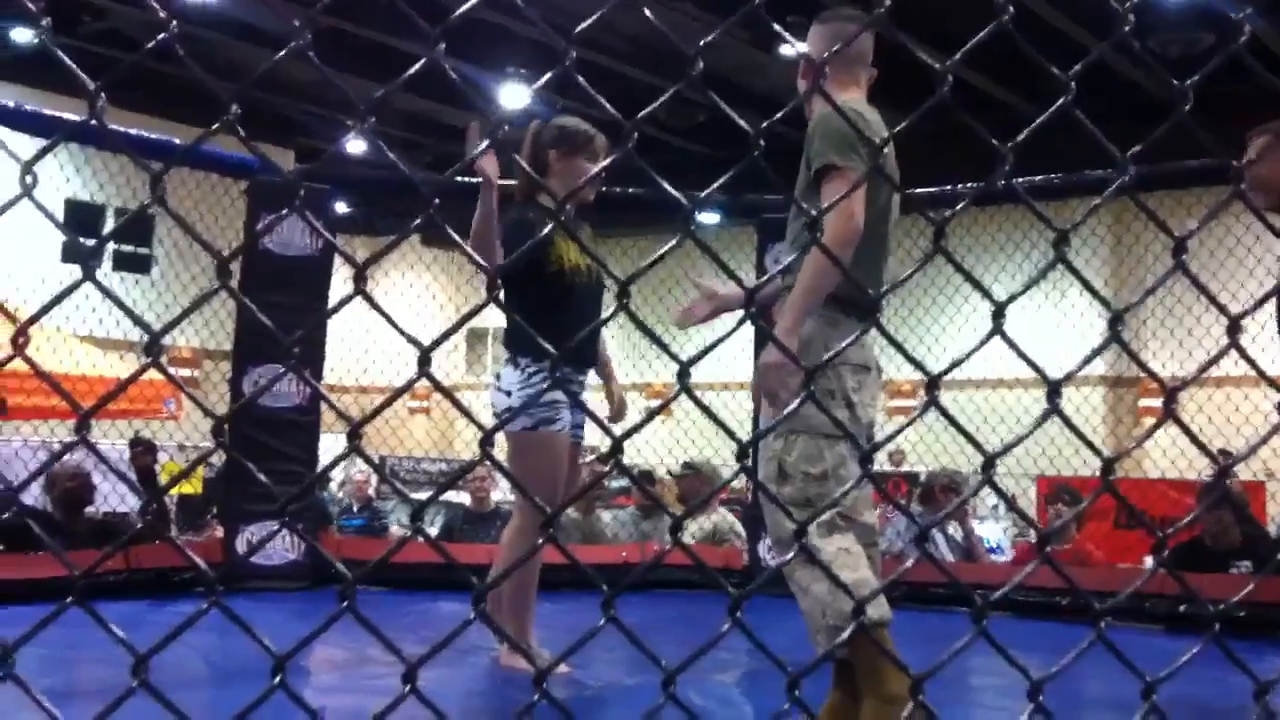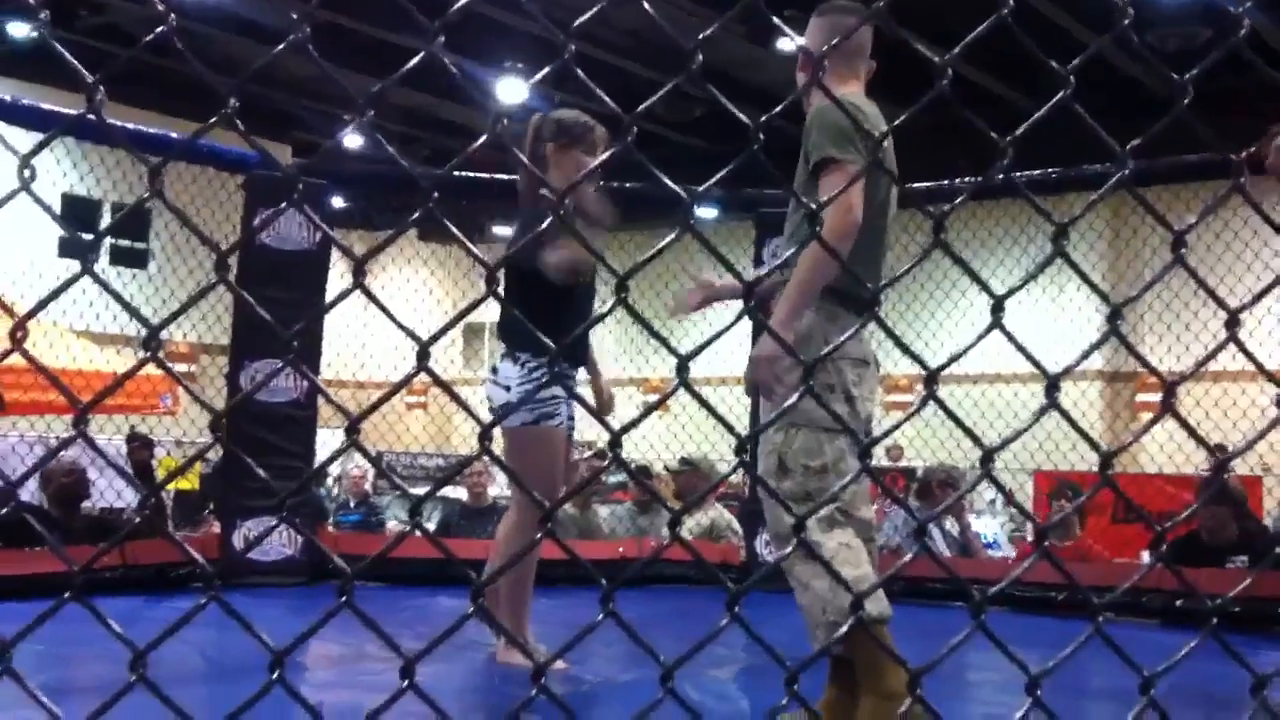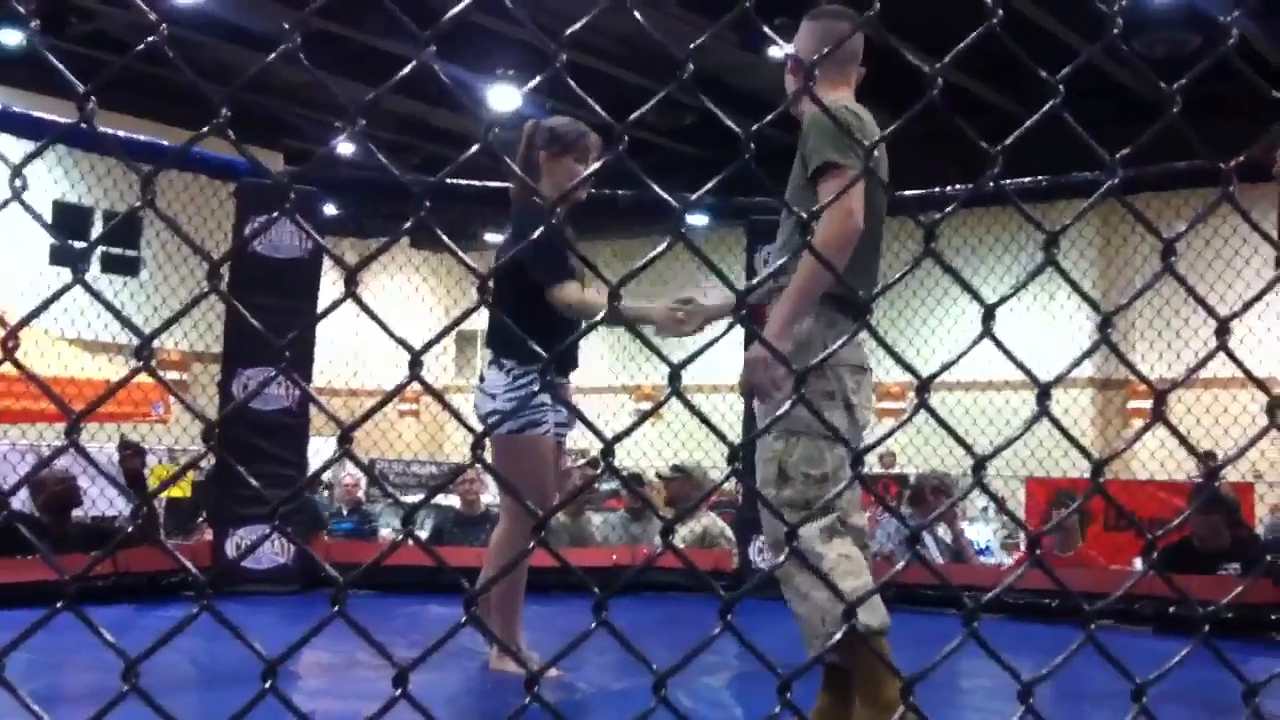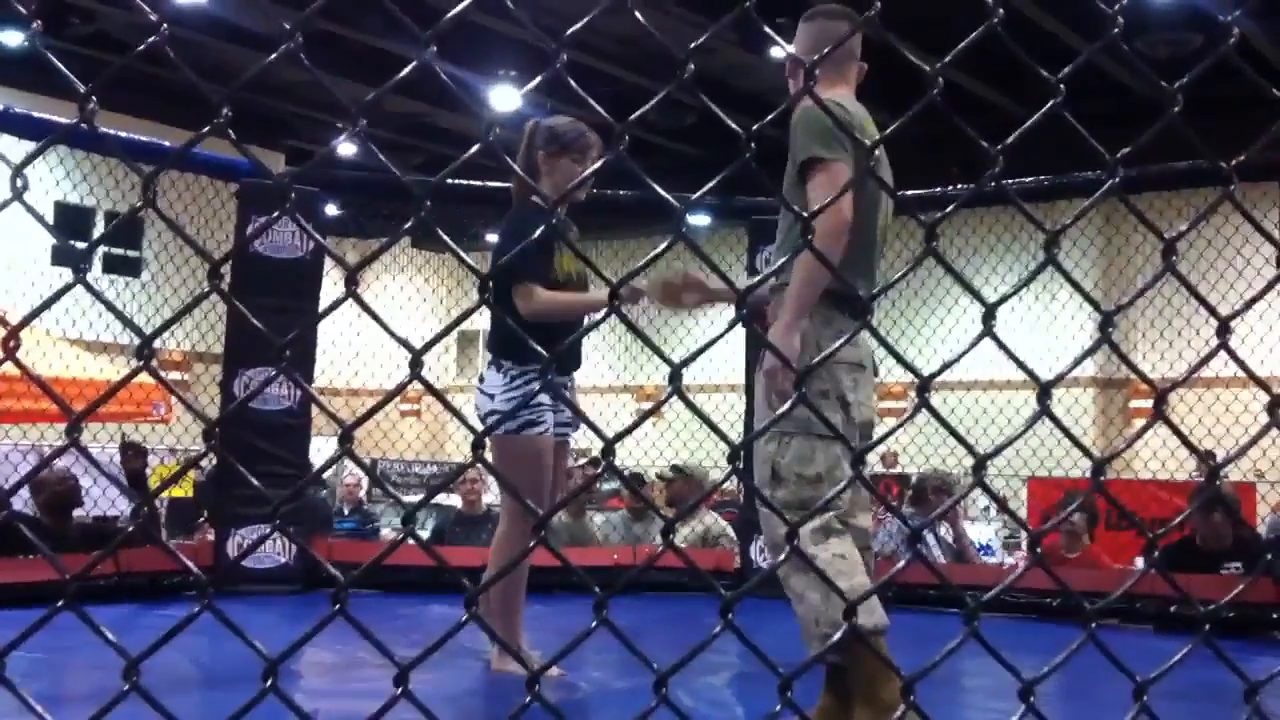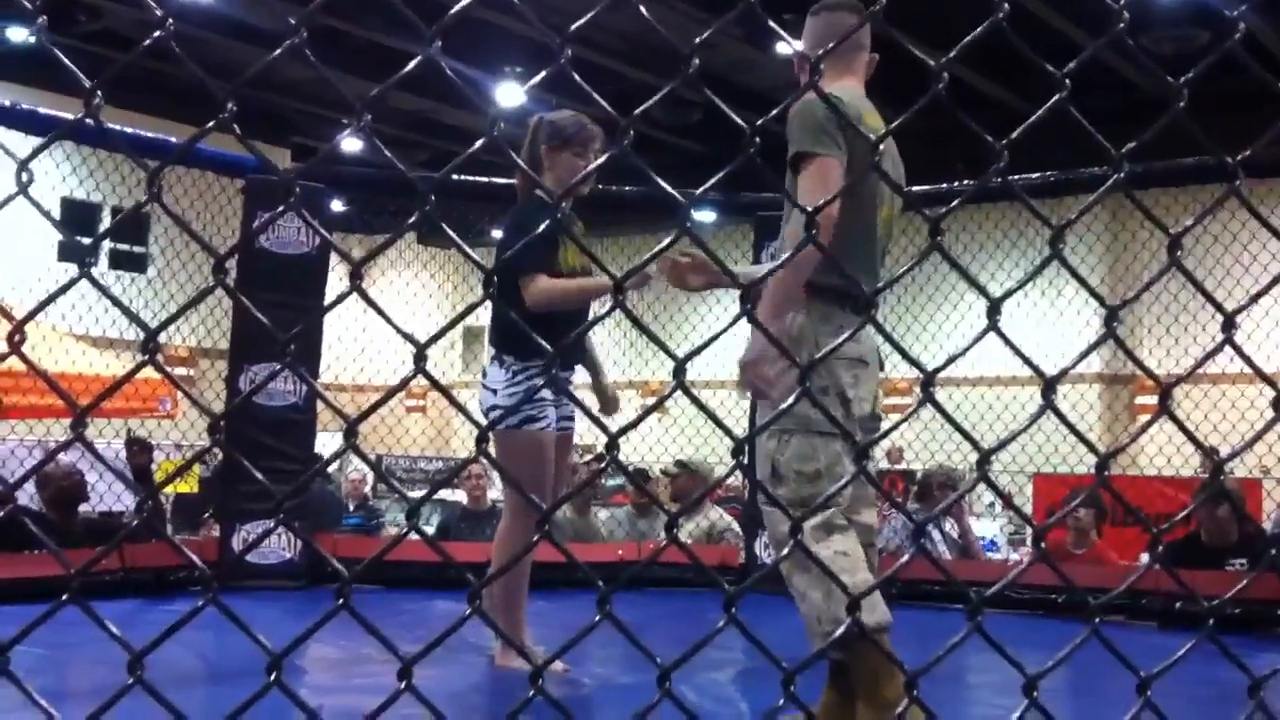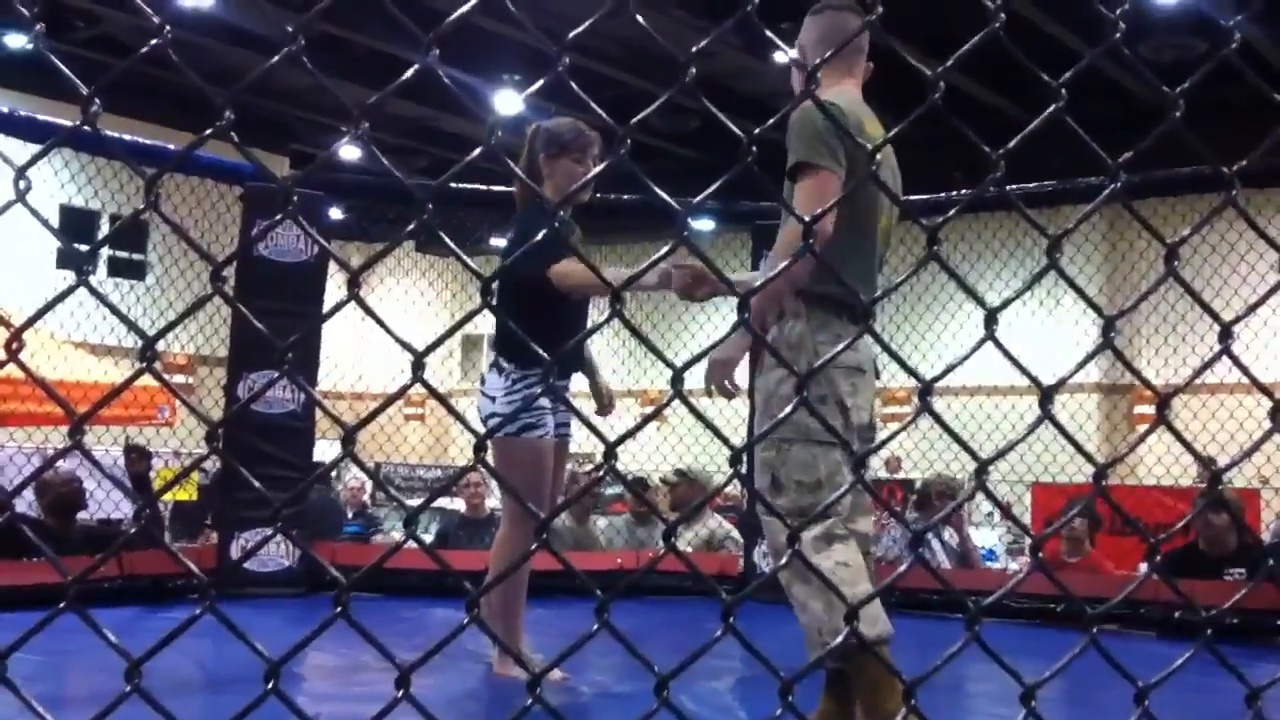
dt=0.2s
person 1, frame 1
left shoulder: (834, 122)
right shoulder: (875, 131)
left elbow: (841, 227)
left wrist: (783, 334)
right wrist: (736, 297)
left hip: (820, 340)
right hip: (848, 344)
left knee: (798, 511)
right knee: (842, 519)
person 1, frame 2
left shoulder: (833, 114)
right shoulder: (871, 123)
left elbow: (840, 221)
left wrist: (777, 326)
right wrist: (730, 288)
left hip: (817, 332)
right hip: (846, 339)
left knee: (799, 509)
right knee: (838, 514)
person 1, frame 3
left shoulder: (827, 120)
right shoulder: (862, 128)
left elbow: (841, 225)
left wrist: (773, 331)
right wrist: (721, 306)
left hip: (812, 340)
right hip: (836, 347)
left knee: (799, 518)
right knee: (831, 521)
person 1, frame 4
left shoulder: (818, 116)
right shoulder: (869, 134)
left elbow: (832, 218)
left wrist: (786, 329)
right wrist: (718, 290)
left hip: (814, 338)
right hip: (846, 345)
left knee: (796, 516)
right knee: (835, 520)
person 1, frame 5
left shoulder: (816, 110)
right shoulder: (883, 137)
left elbow: (818, 214)
left wrist: (764, 325)
right wrist: (721, 275)
left hip: (812, 332)
right hip: (854, 339)
left knee: (800, 513)
right knee: (842, 516)
person 1, frame 6
left shoulder: (817, 115)
right shoulder: (880, 142)
left elbow: (812, 228)
left wrist: (742, 329)
right wrist: (722, 285)
left hip: (808, 340)
right hip: (852, 347)
left knee: (800, 524)
right knee: (841, 527)
person 2, frame 1
left shoulder: (578, 231)
right shoulder: (529, 219)
right elbow: (487, 260)
left wrist: (610, 380)
right wrist: (488, 189)
left hip: (567, 384)
right hip: (533, 378)
left knee: (540, 514)
right knee: (536, 513)
left ankle: (501, 624)
right ankle: (517, 644)
person 2, frame 2
left shoulder: (569, 220)
right shoulder: (539, 212)
right elbow: (555, 266)
left wrist: (597, 375)
right wrist: (590, 228)
left hip: (557, 376)
right hip: (530, 372)
left knee: (531, 509)
right knee: (535, 508)
left ankle: (495, 618)
right ankle: (514, 639)
person 2, frame 3
left shoulder: (552, 227)
right shoulder: (534, 221)
right elbow: (566, 299)
left wrist: (563, 390)
right wrist: (647, 314)
left hip: (543, 384)
right hip: (519, 381)
left knee: (527, 516)
right knee: (527, 515)
left ankle: (497, 632)
right ankle: (507, 647)
person 2, frame 4
left shoulder: (562, 229)
right shoulder: (530, 221)
right elbow: (528, 303)
left wrist: (569, 390)
right wrist: (612, 297)
left hip: (549, 385)
right hip: (519, 382)
left knee: (536, 517)
right knee: (524, 517)
left ankle: (506, 639)
right ankle: (507, 649)
person 2, frame 5
left shoulder: (567, 223)
right shoulder: (531, 215)
right elbow: (537, 295)
left wrist: (599, 374)
right wrist: (617, 283)
left hip: (555, 379)
right hip: (522, 376)
left knee: (541, 512)
right knee: (525, 512)
left ankle: (510, 630)
right ankle: (510, 644)
person 2, frame 6
left shoulder: (565, 227)
right shoulder: (534, 222)
right elbow: (569, 279)
left wrist: (595, 376)
right wrist: (641, 277)
left hip: (552, 386)
right hip: (520, 382)
left knee: (537, 519)
right knee: (524, 519)
left ankle: (503, 630)
right ankle: (508, 653)
